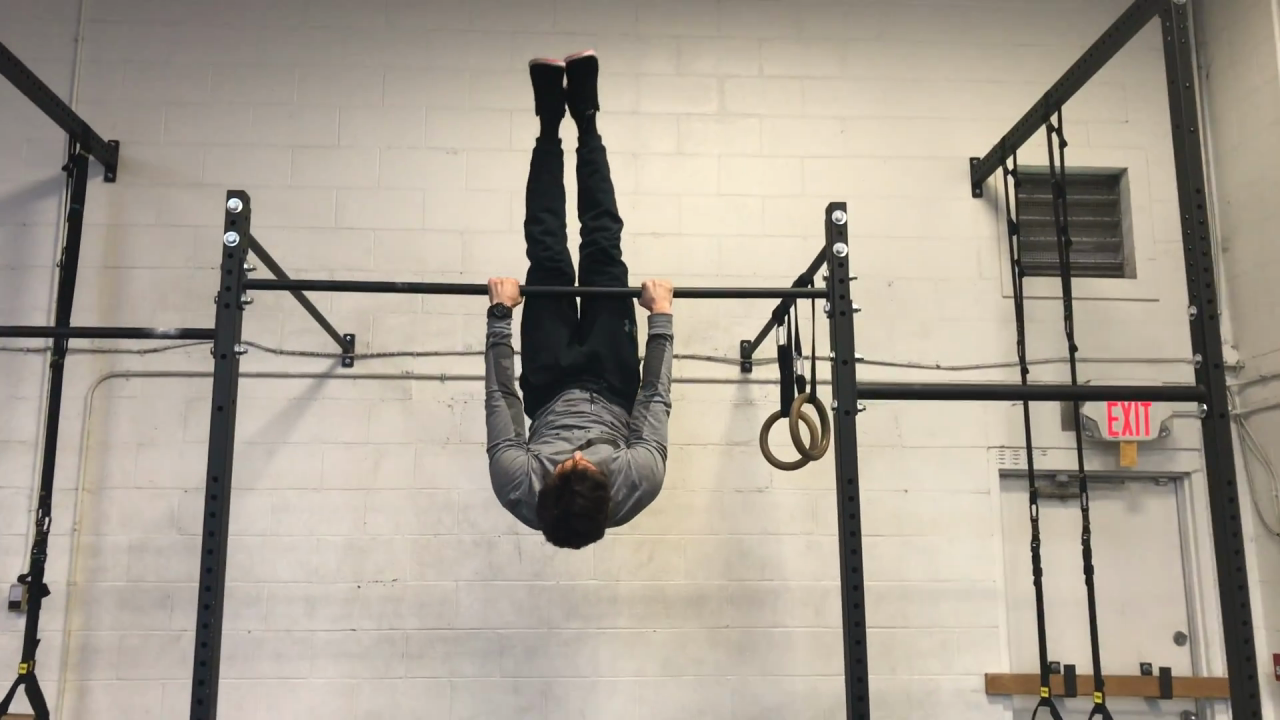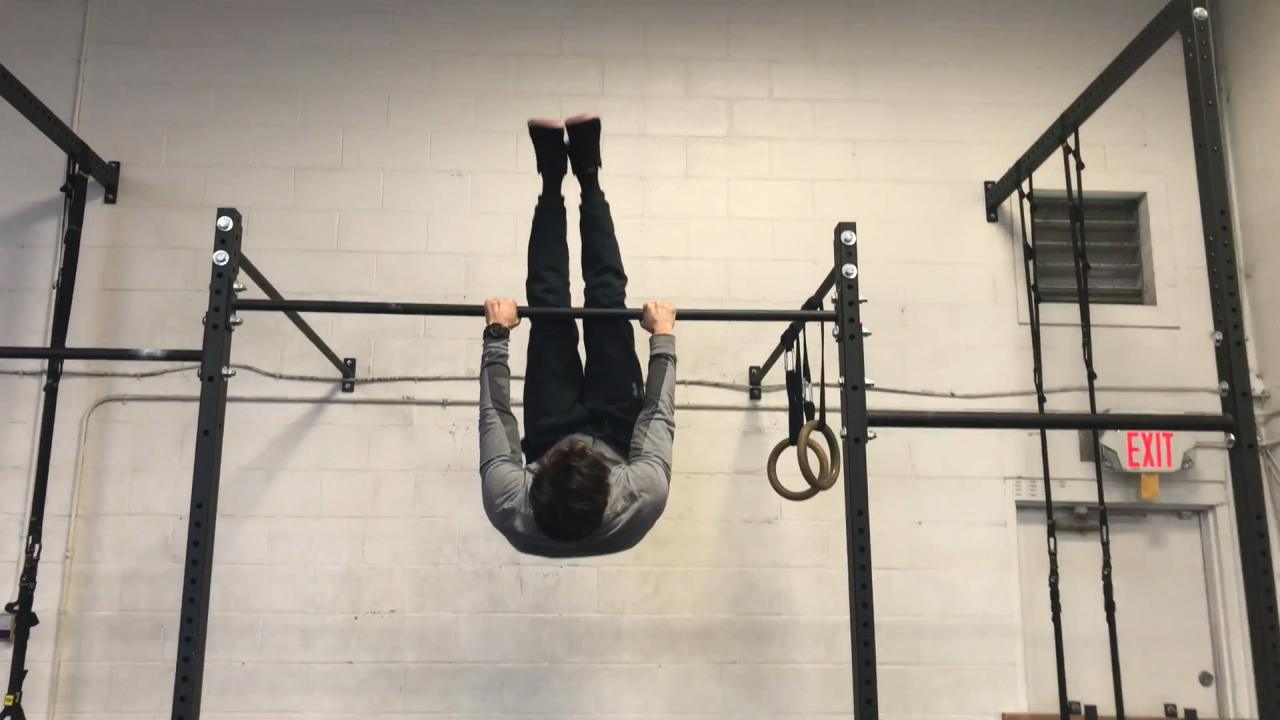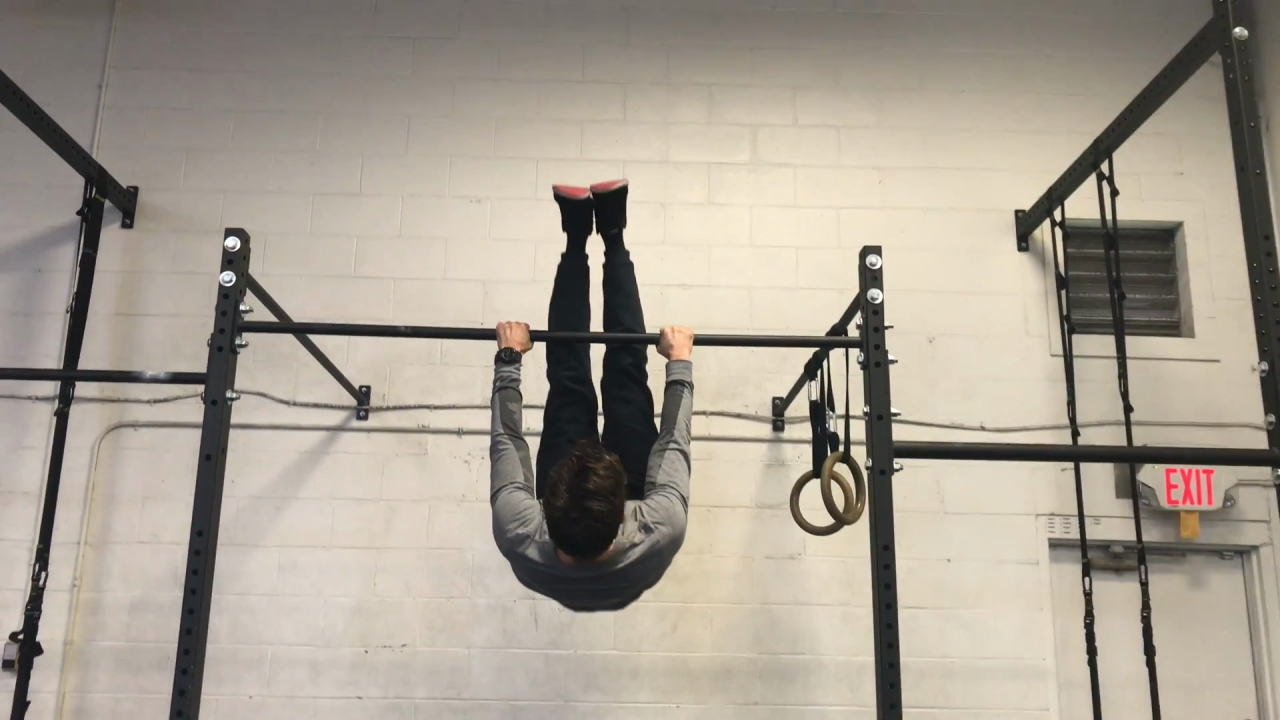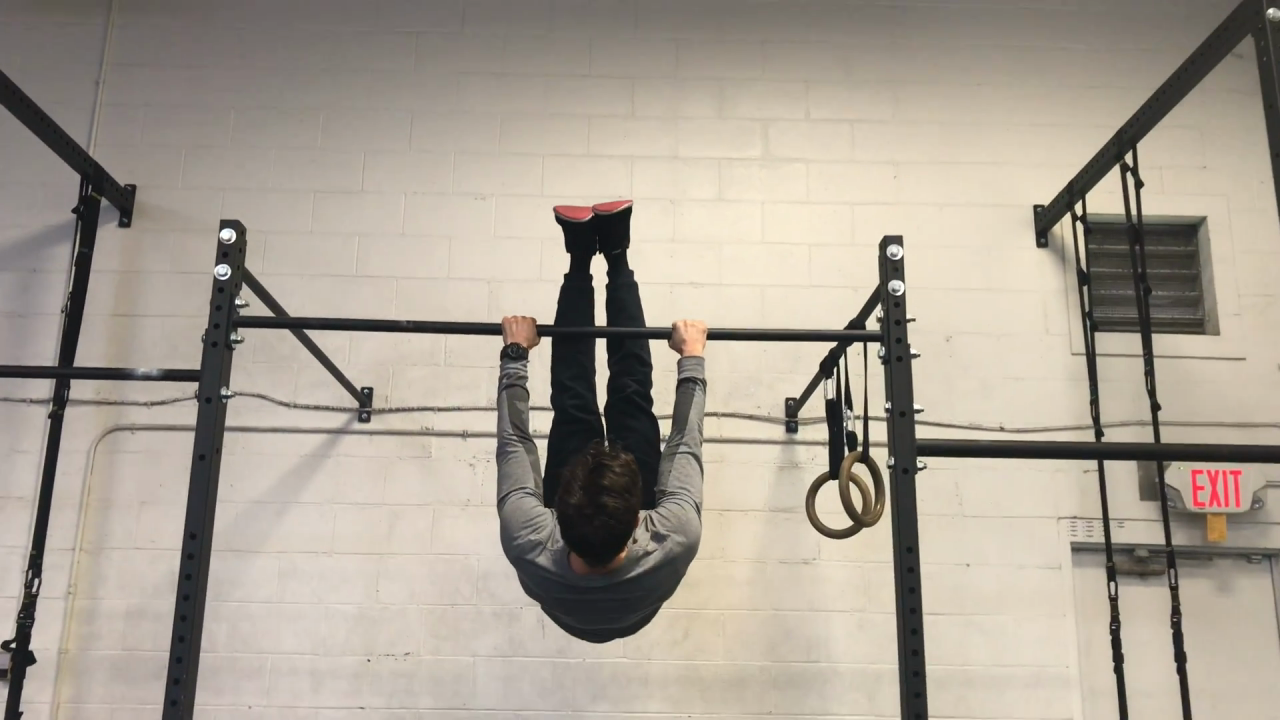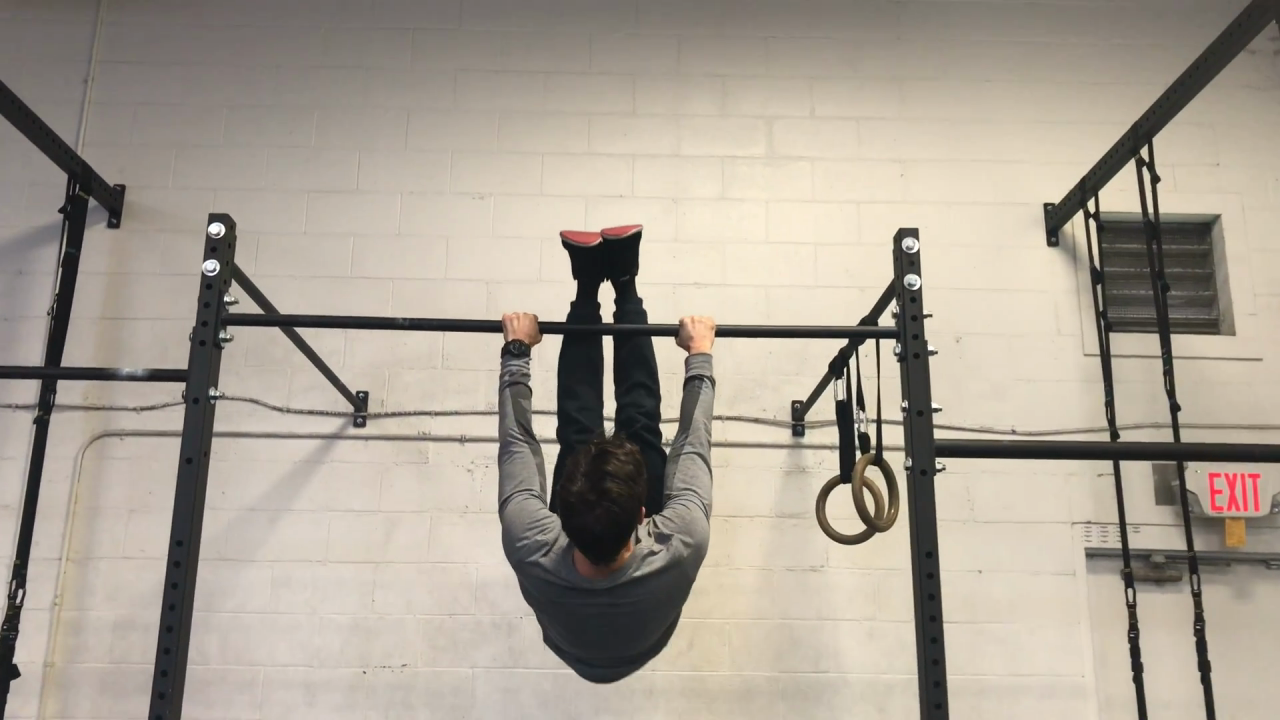
dt=0.4s
person 1, frame 1
left shoulder: (519, 493)
right shoulder: (638, 488)
left elbow: (500, 396)
right elbow: (656, 397)
left wrist: (500, 314)
right wrist: (661, 318)
left hip: (551, 393)
right hip: (610, 393)
left knee: (548, 265)
right knee: (603, 261)
left ankle: (552, 124)
right ankle: (585, 121)
person 1, frame 2
left shoulder: (512, 516)
right shoulder: (639, 508)
left elbow: (494, 414)
right elbow: (658, 416)
left wrist: (496, 336)
right wrist: (662, 340)
left hip: (546, 435)
right hip: (613, 437)
left knee: (551, 321)
right knee: (608, 313)
left ankle: (552, 181)
right ankle: (587, 177)
person 1, frame 3
left shoulder: (522, 542)
right shoulder: (655, 541)
left elbow: (506, 439)
right elbow: (674, 443)
left wrist: (508, 358)
right wrist: (679, 365)
left knee: (568, 384)
right knee: (626, 376)
left ankle: (577, 239)
right ankle: (612, 237)
person 1, frame 4
left shoulder: (531, 548)
right shoulder: (670, 548)
left elbow: (514, 441)
right elbow: (685, 444)
left wrist: (515, 355)
right wrist: (691, 360)
left knee: (572, 409)
right knee: (632, 401)
left ankle: (581, 259)
right ankle: (615, 257)
person 1, frame 5
left shoulder: (534, 551)
right shoulder: (677, 553)
left elbow: (517, 443)
right elbow: (693, 446)
left wrist: (516, 353)
right wrist: (699, 358)
left knee: (576, 433)
right knee: (642, 428)
